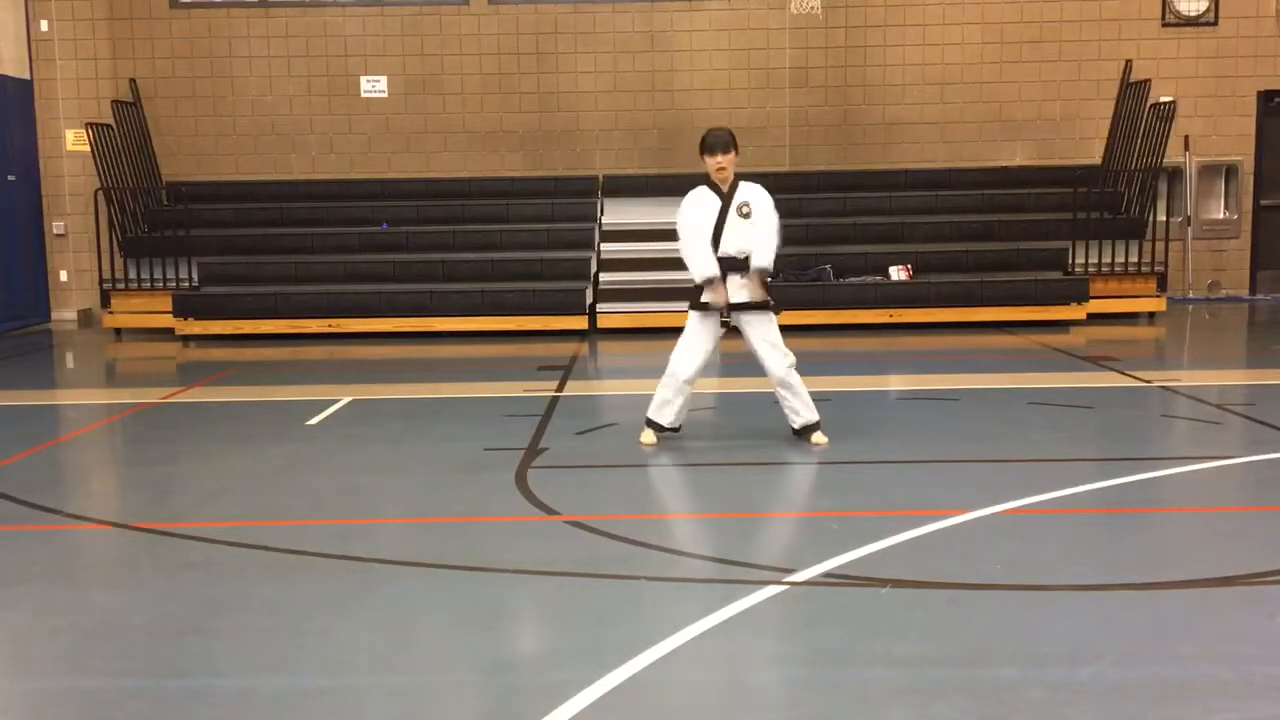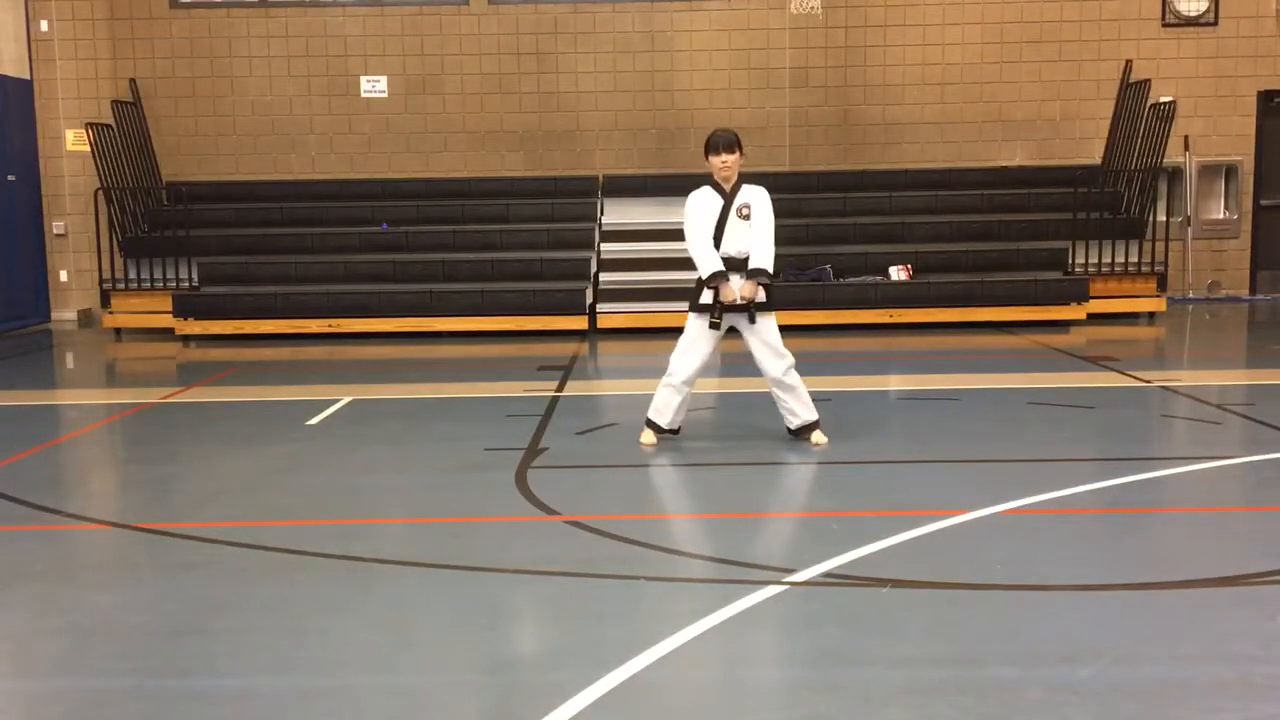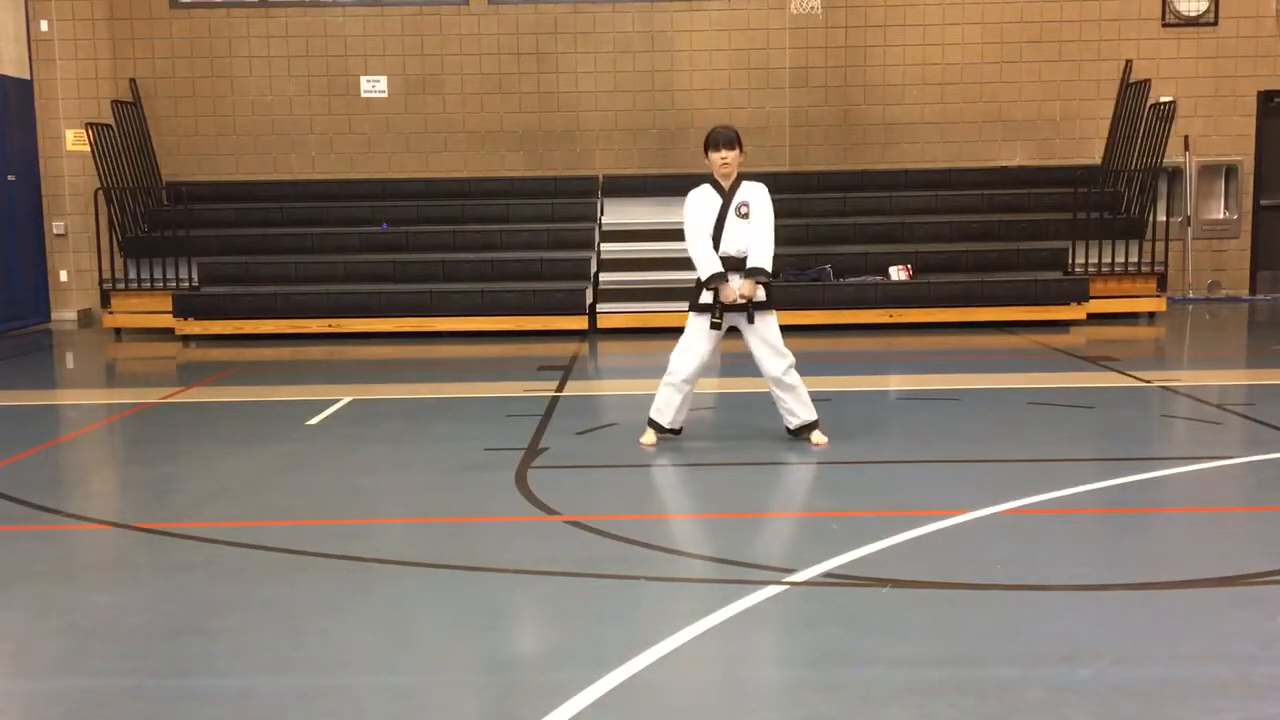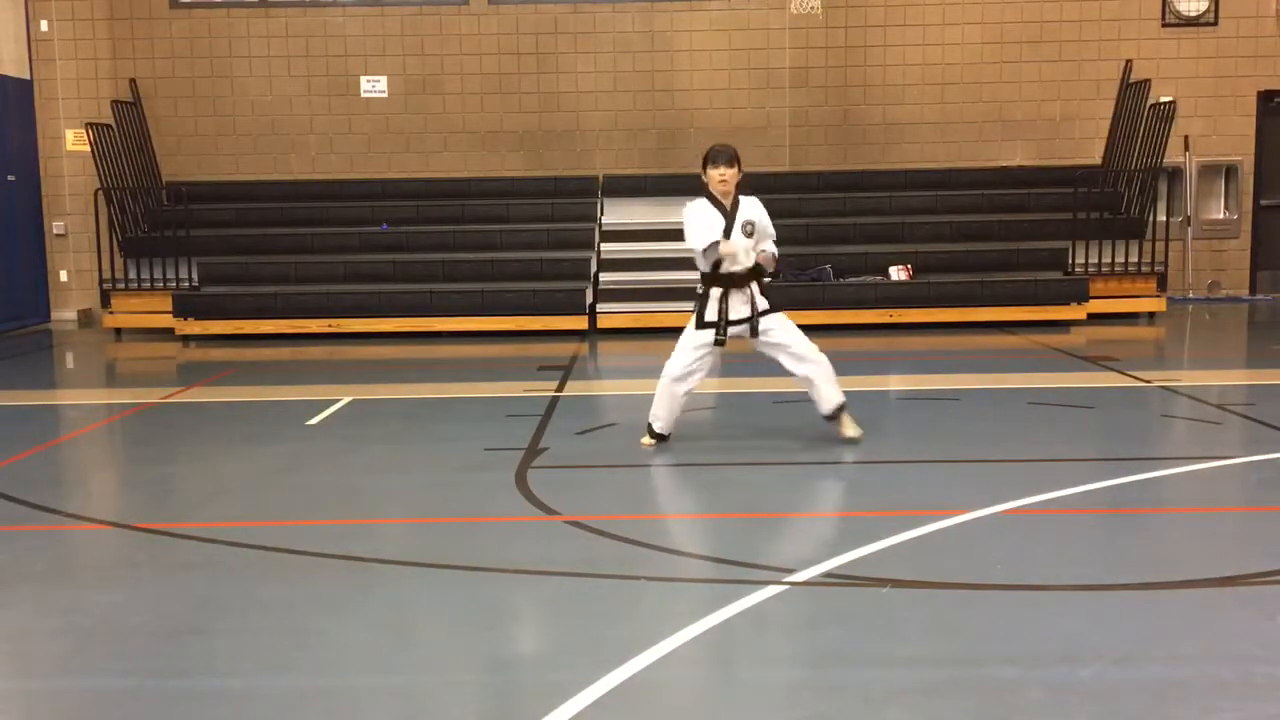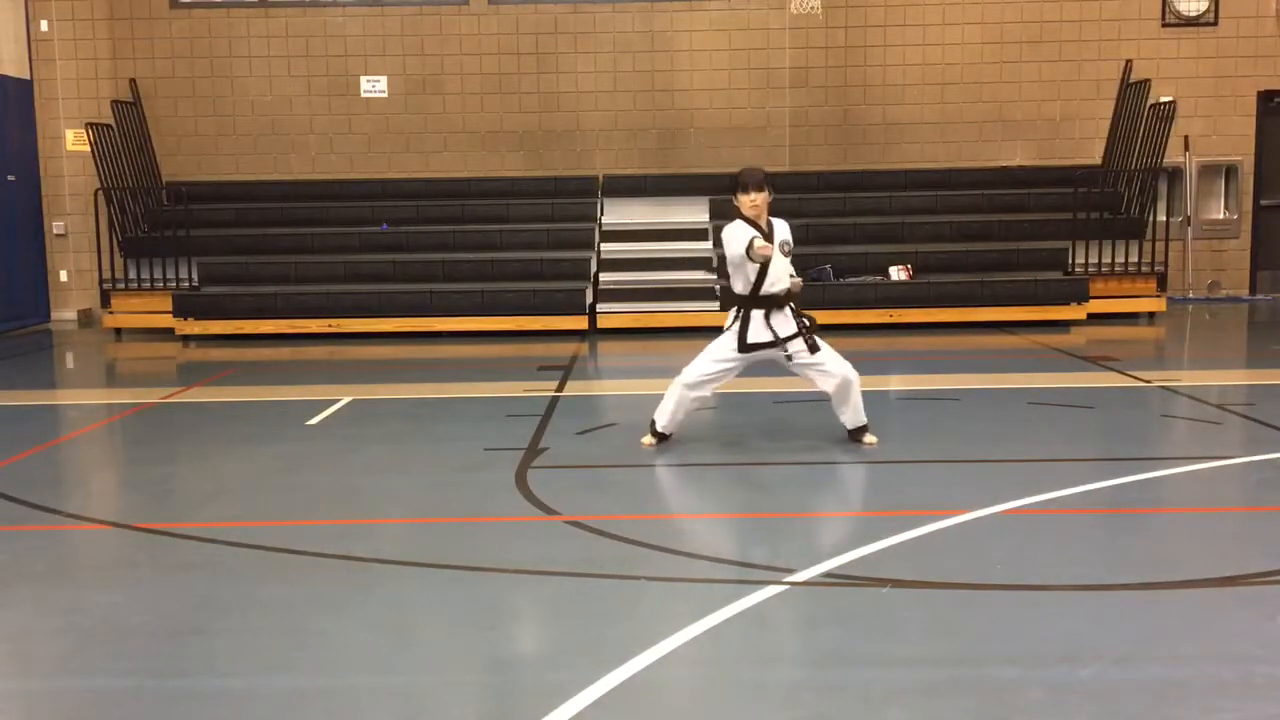
dt=0.3s
person 1, frame 1
left shoulder: (754, 193)
right shoulder: (695, 198)
left elbow: (767, 233)
right elbow: (691, 244)
left wrist: (758, 275)
right wrist: (711, 284)
left hip: (749, 285)
right hip: (712, 288)
left knee: (778, 361)
right knee: (685, 361)
left ankle: (807, 423)
right ankle: (658, 422)
person 1, frame 2
left shoulder: (757, 195)
right shoulder: (698, 199)
left elbow: (763, 239)
right elbow: (699, 243)
left wrist: (755, 279)
right wrist: (721, 281)
left hip: (750, 286)
right hip: (711, 288)
left knee: (776, 362)
right knee: (685, 363)
left ankle: (806, 423)
right ankle: (658, 423)
person 1, frame 3
left shoulder: (757, 192)
right shoulder: (697, 197)
left elbow: (762, 237)
right elbow: (698, 243)
left wrist: (752, 278)
right wrist: (720, 282)
left hip: (750, 284)
right hip: (711, 286)
left knee: (777, 361)
right knee: (686, 362)
left ankle: (805, 423)
right ankle: (659, 424)
person 1, frame 4
left shoulder: (753, 206)
right shoulder: (695, 210)
left elbow: (767, 237)
right elbow: (698, 237)
left wrist: (768, 256)
right wrist: (719, 245)
left hip: (752, 299)
right hip: (714, 303)
left knee: (804, 354)
right knee: (678, 370)
left ankle: (839, 413)
right ankle: (658, 428)
person 1, frame 5
left shoulder: (782, 227)
right shoulder: (734, 232)
right elbow: (743, 250)
left wrist: (791, 280)
right wrist: (756, 249)
left hip: (785, 321)
right hip: (746, 325)
left knee: (841, 374)
right knee: (693, 378)
left ankle: (857, 427)
right ankle: (660, 428)
